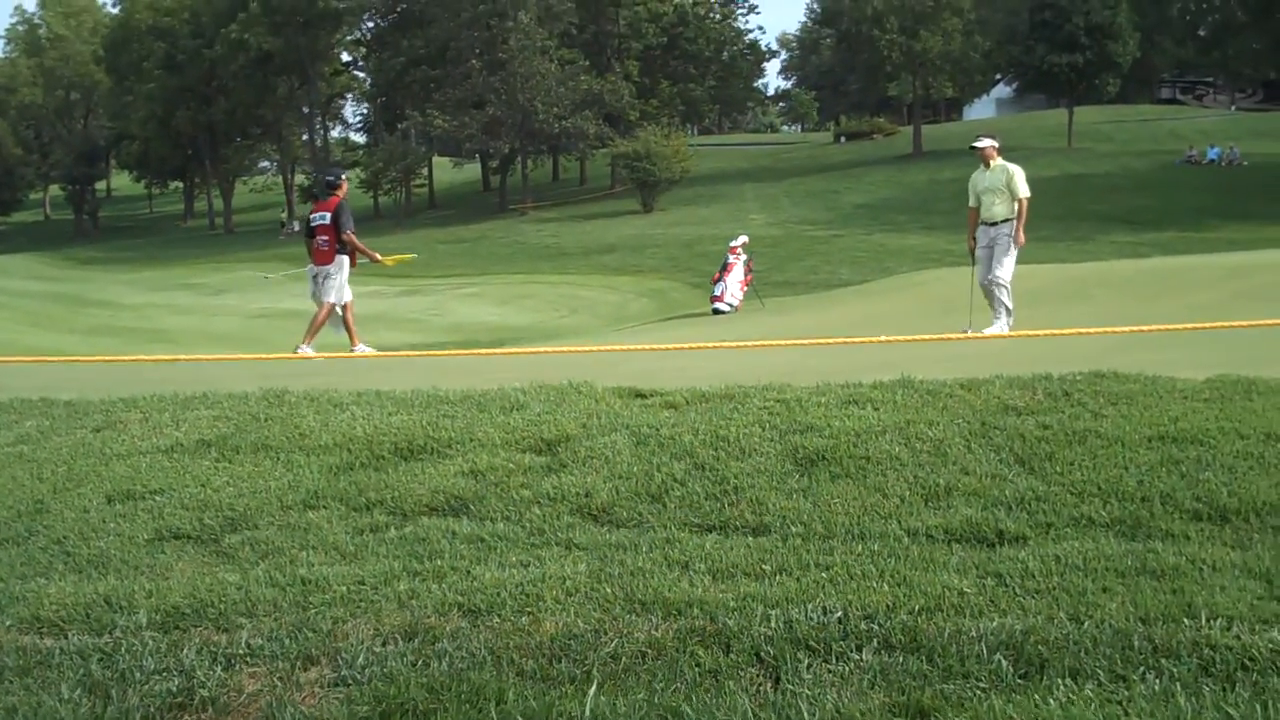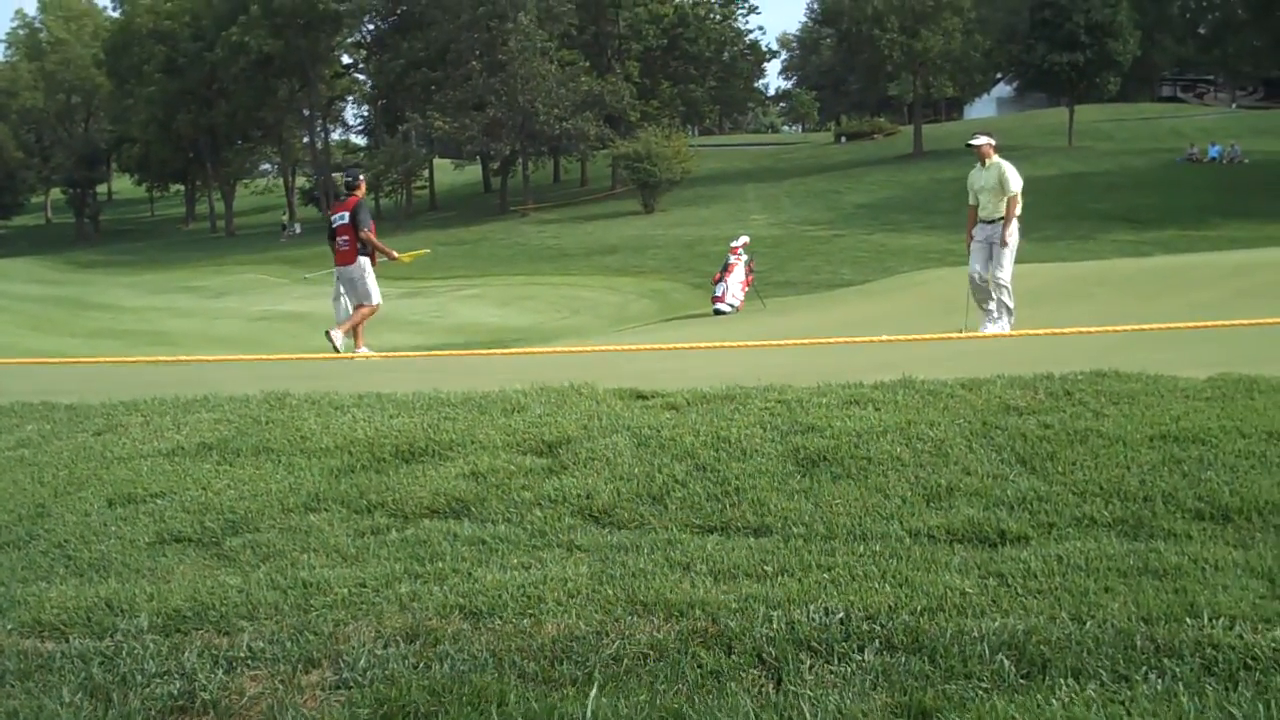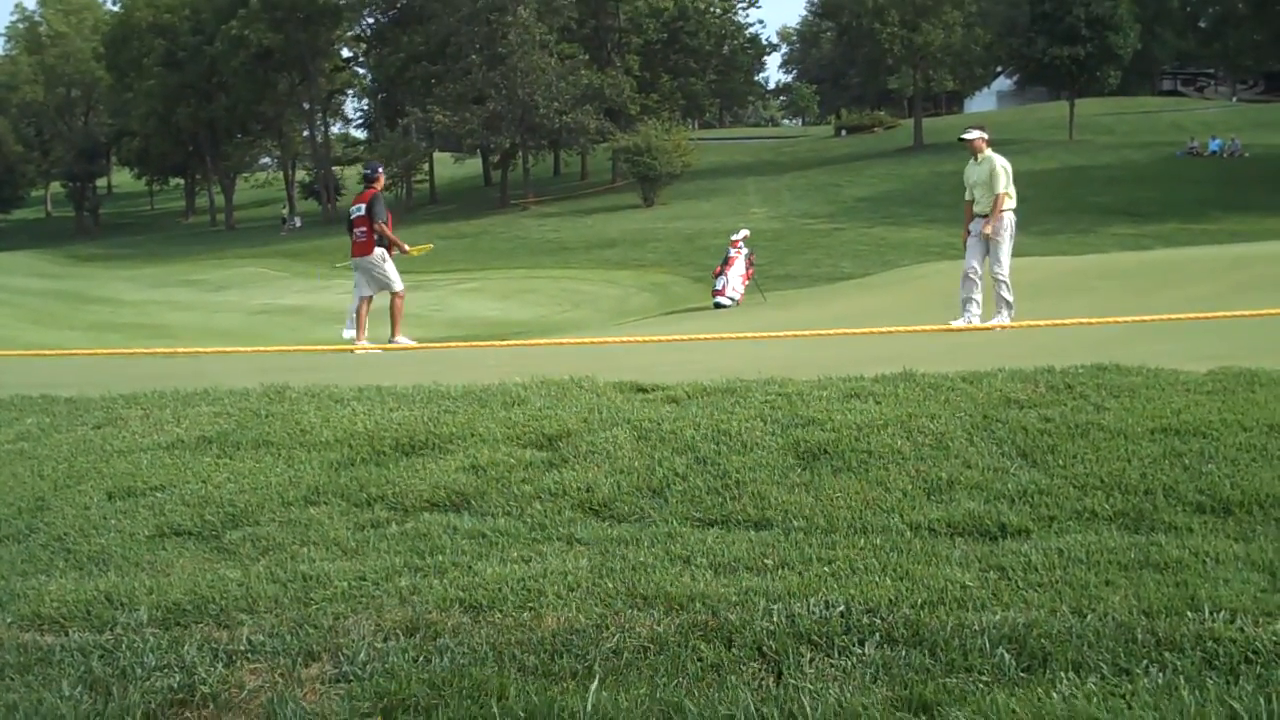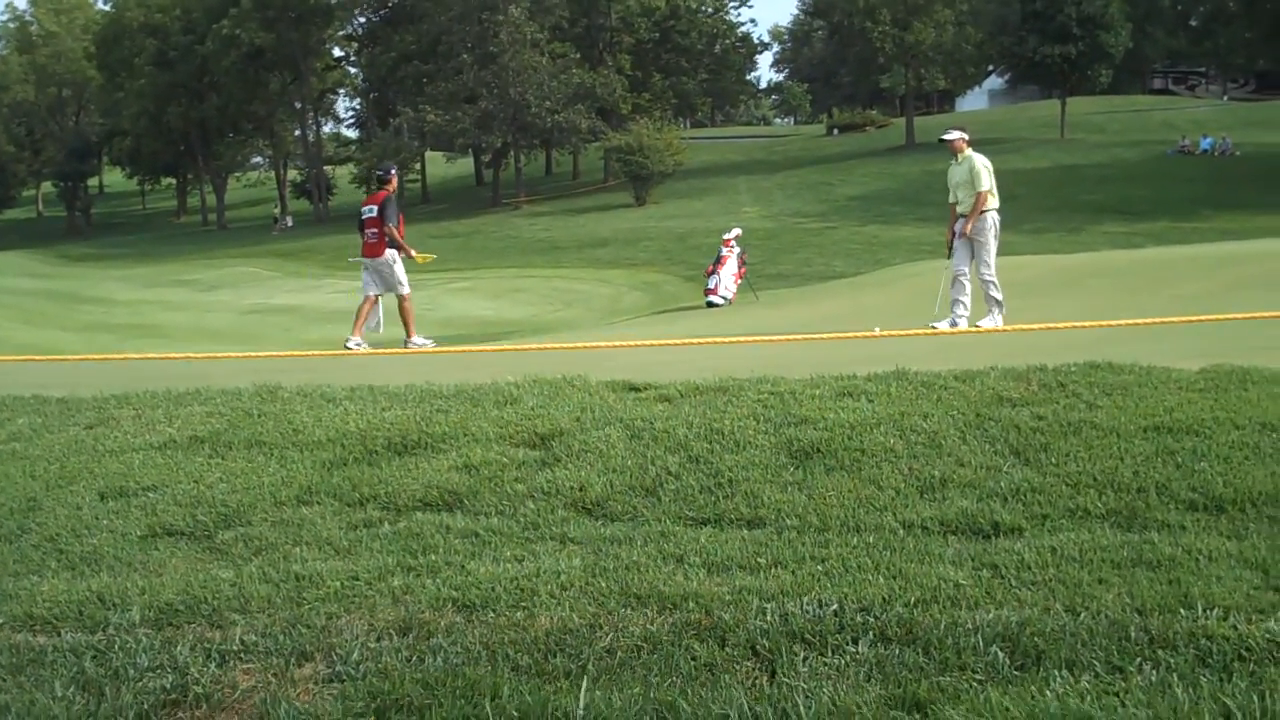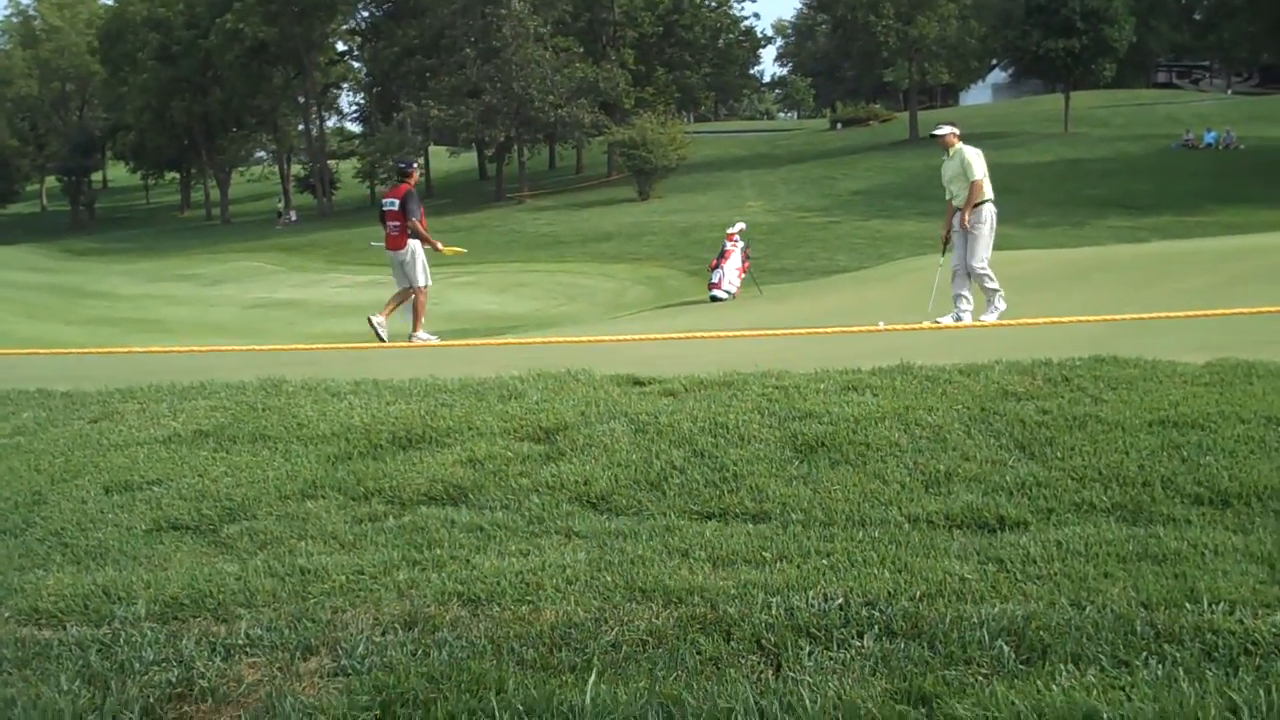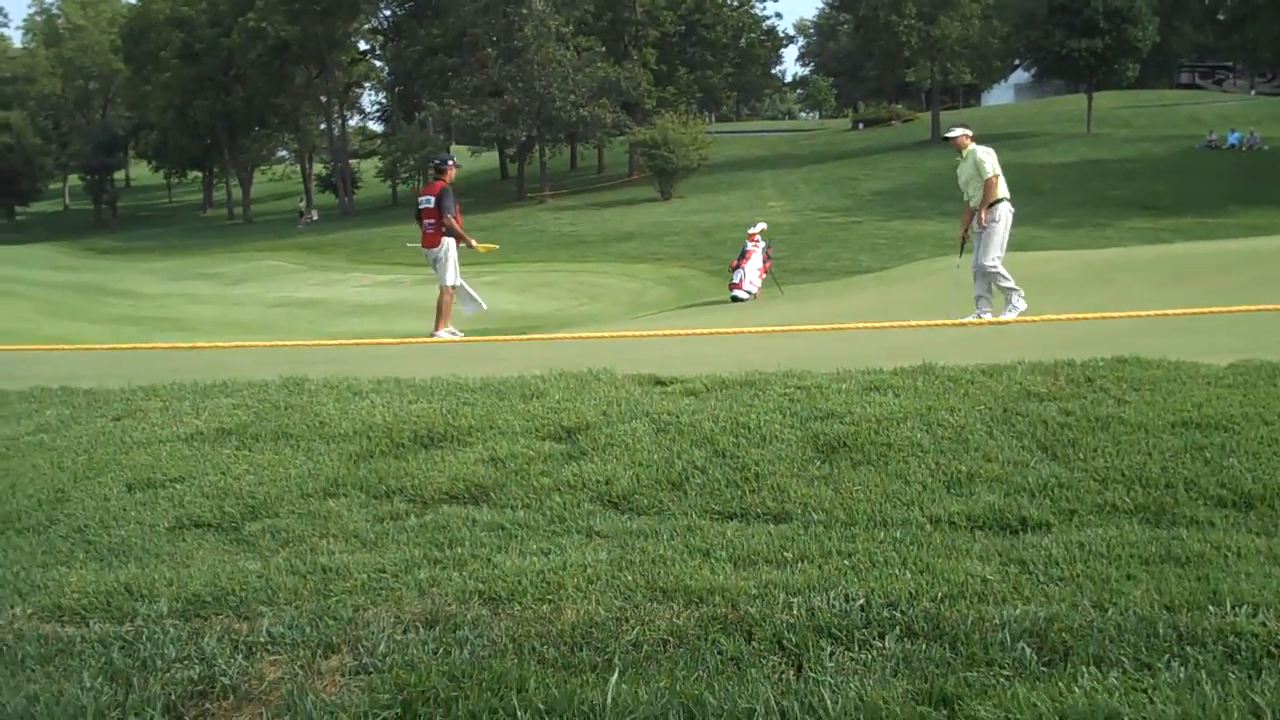
dt=0.2s
person 1, frame 1
left shoulder: (1010, 170)
right shoulder: (975, 177)
left elbow: (1022, 201)
right elbow: (973, 208)
left wrist: (1020, 230)
right wrist: (970, 235)
left hip: (1006, 229)
right hip: (984, 230)
left knee: (1000, 276)
right knee: (984, 279)
left ankle: (1002, 323)
right ankle: (1000, 314)
person 1, frame 2
left shoulder: (1004, 168)
right shoulder: (974, 174)
left elbow: (1013, 199)
left wrist: (1007, 229)
right wrist: (969, 232)
left hip: (1005, 227)
right hip: (982, 227)
left knee: (1000, 276)
right knee: (975, 273)
left ankle: (1004, 322)
right ankle: (990, 315)
person 1, frame 3
left shoulder: (997, 163)
right shoulder: (969, 168)
left elbow: (1000, 196)
left wrist: (989, 224)
right wrist: (966, 227)
left hip: (1000, 220)
right hip: (978, 222)
left knee: (999, 271)
right knee: (970, 269)
left ankle: (1004, 315)
right ankle: (971, 315)
person 1, frame 4
left shoulder: (977, 161)
right shoulder: (952, 169)
left elbow: (983, 195)
left wrist: (969, 222)
right wrist: (950, 230)
left hip: (983, 220)
right hip: (963, 223)
left knee: (985, 271)
right knee: (959, 271)
left ankle: (995, 314)
right ankle: (958, 317)
person 1, frame 5
left shoulder: (968, 153)
right shoulder: (945, 165)
left elbow: (977, 183)
left wrist: (966, 212)
right wrist: (947, 227)
left hip: (980, 212)
right hip: (961, 216)
left knee: (977, 264)
right knee: (959, 266)
left ankle: (996, 301)
right ankle: (962, 312)
person 1, frame 6
left shoulder: (980, 153)
right shoulder: (961, 167)
left elbow: (992, 180)
left wrist: (981, 210)
right wrist: (965, 227)
left hip: (997, 212)
right hip: (981, 217)
left knee: (989, 263)
right knee: (978, 266)
left ankle: (1016, 299)
right ankle: (984, 312)
person 2, frame 1
left shoulder: (315, 208)
right shoulder: (340, 205)
left elbow: (309, 239)
right elbow: (346, 236)
left wrist: (315, 260)
right wrist: (369, 254)
left hip: (321, 263)
right hip: (337, 262)
left knee: (347, 304)
right knee: (327, 306)
left ankle: (356, 346)
right ankle: (304, 345)
person 2, frame 2
left shoulder: (336, 208)
right shoulder: (359, 204)
left elbow: (332, 240)
right elbow: (364, 234)
right wrist: (387, 252)
left hip: (341, 264)
right hip: (358, 262)
left knee: (357, 306)
right knee: (371, 305)
left ankle: (360, 348)
right ankle: (338, 331)
person 2, frame 3
left shoulder: (356, 200)
right shoulder: (375, 196)
left elbow: (350, 230)
right elbow: (377, 225)
right wrist: (399, 244)
left hip: (358, 255)
right hip: (375, 253)
left knee: (365, 298)
right knee: (398, 292)
left ankle: (360, 340)
right ankle: (396, 336)
person 2, frame 4
left shoulder: (367, 201)
right shoulder: (388, 199)
left elbow: (362, 230)
right elbow: (389, 228)
right wrist: (407, 249)
left hip: (368, 255)
right hip: (386, 254)
left knee: (370, 298)
right knee: (404, 295)
left ankle: (354, 338)
right ankle: (412, 338)
person 2, frame 5
left shoulder: (388, 193)
right shoulder: (409, 192)
left elbow: (383, 221)
right elbow: (412, 222)
right wrist: (432, 242)
left hip: (392, 247)
right hip: (409, 245)
left knee: (406, 289)
right knee: (421, 288)
left ankle: (379, 318)
right ankle: (416, 332)
person 2, frame 6
left shoulder: (424, 190)
right shoulder: (444, 189)
left elbow: (419, 219)
right elbow: (447, 219)
right wrist: (467, 239)
left hip: (428, 244)
right hip: (444, 243)
left knee: (448, 286)
right knee: (447, 288)
left ankle: (444, 327)
right ankle: (438, 331)
